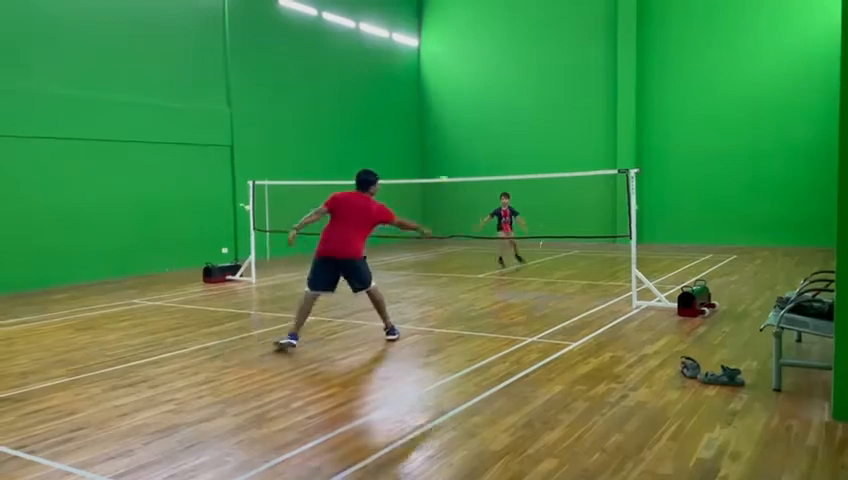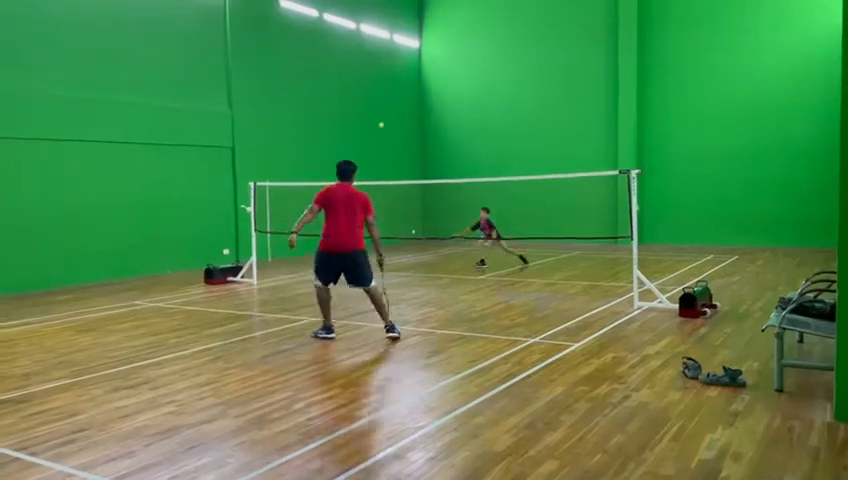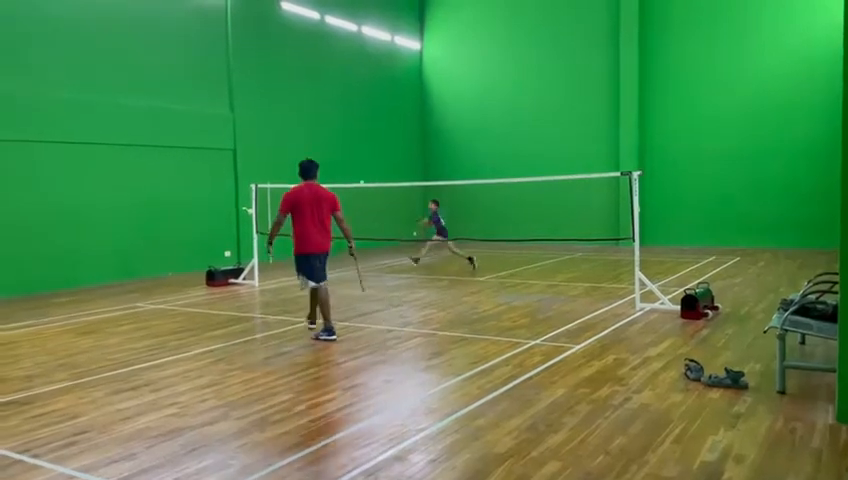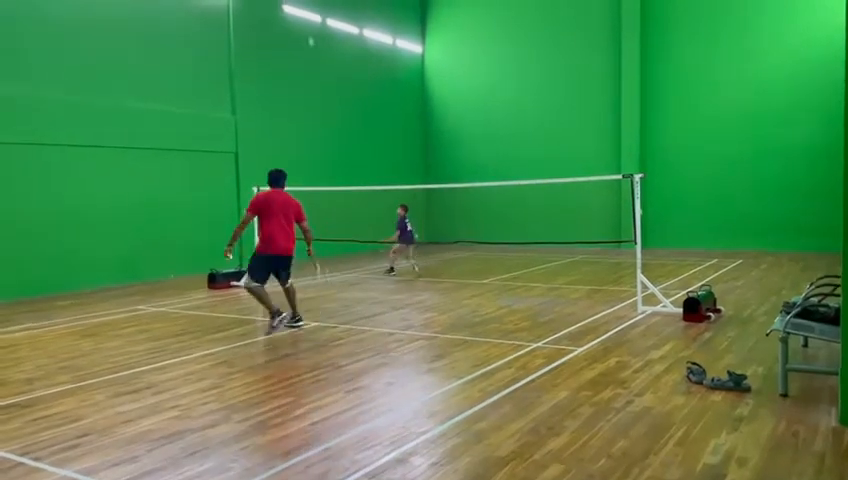
dt=0.4s
person 1, frame 1
left shoulder: (338, 197)
right shoulder: (377, 209)
left elbow: (317, 213)
right elbow: (400, 223)
left wrist: (296, 228)
right wrist: (420, 229)
left hip: (325, 253)
right hip: (352, 256)
left knee: (311, 294)
right knee: (371, 290)
left ankle: (293, 335)
right ankle: (390, 328)
person 1, frame 2
left shoulder: (327, 192)
right shoulder: (362, 197)
left elbow: (310, 213)
right elbow: (371, 226)
left wrist: (294, 232)
right wrist: (379, 252)
left hip: (329, 249)
right hip: (355, 249)
left knee: (321, 286)
right knee: (371, 287)
left ankle: (327, 327)
right ankle: (390, 326)
person 1, frame 3
left shoulder: (292, 195)
right shoulder: (329, 195)
left elbow: (279, 221)
right elbow: (341, 221)
left wrist: (270, 242)
right wrist: (351, 242)
left hip: (304, 248)
right hip: (323, 247)
left knee: (318, 285)
right knee: (318, 283)
left ankle: (329, 328)
right ankle: (312, 318)
person 1, frame 4
left shoulder: (260, 198)
right shoulder: (294, 203)
left elbow: (244, 223)
right elbow: (306, 228)
left wrist: (230, 244)
right wrist: (309, 247)
left hip: (268, 249)
right hip: (288, 250)
left knee: (252, 284)
right knee: (286, 282)
left ankle: (275, 313)
right ankle: (295, 317)
